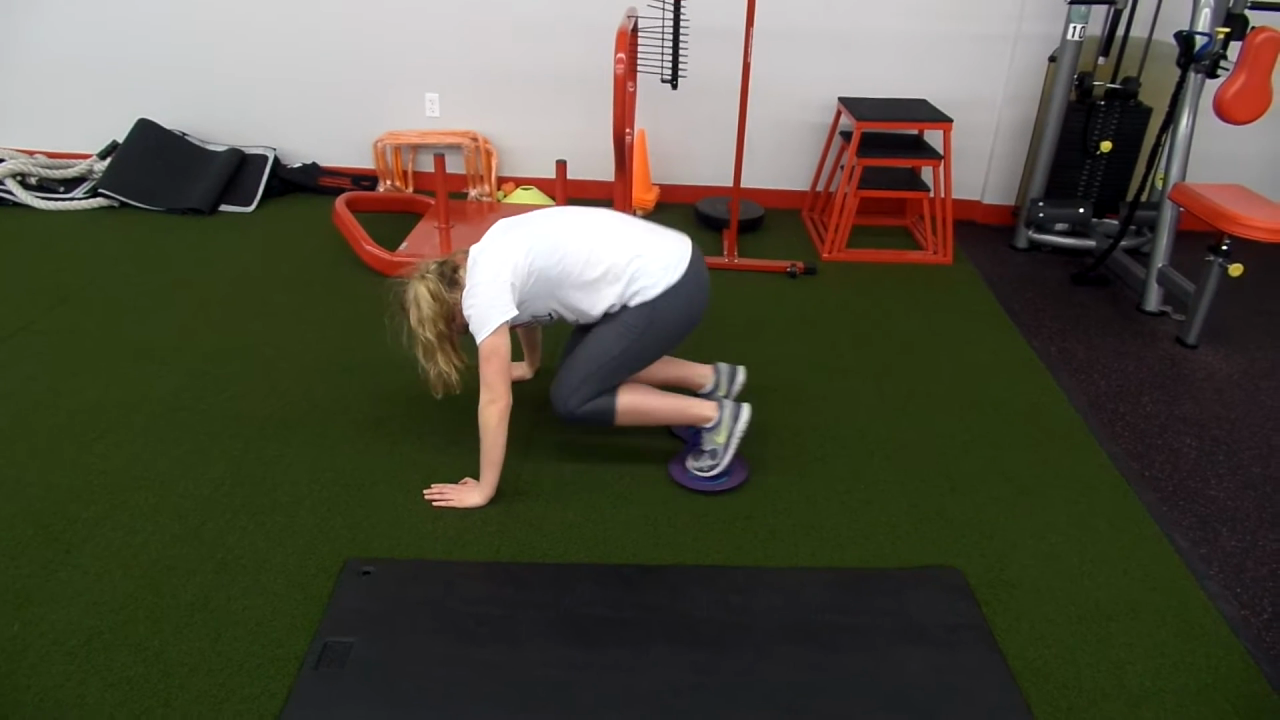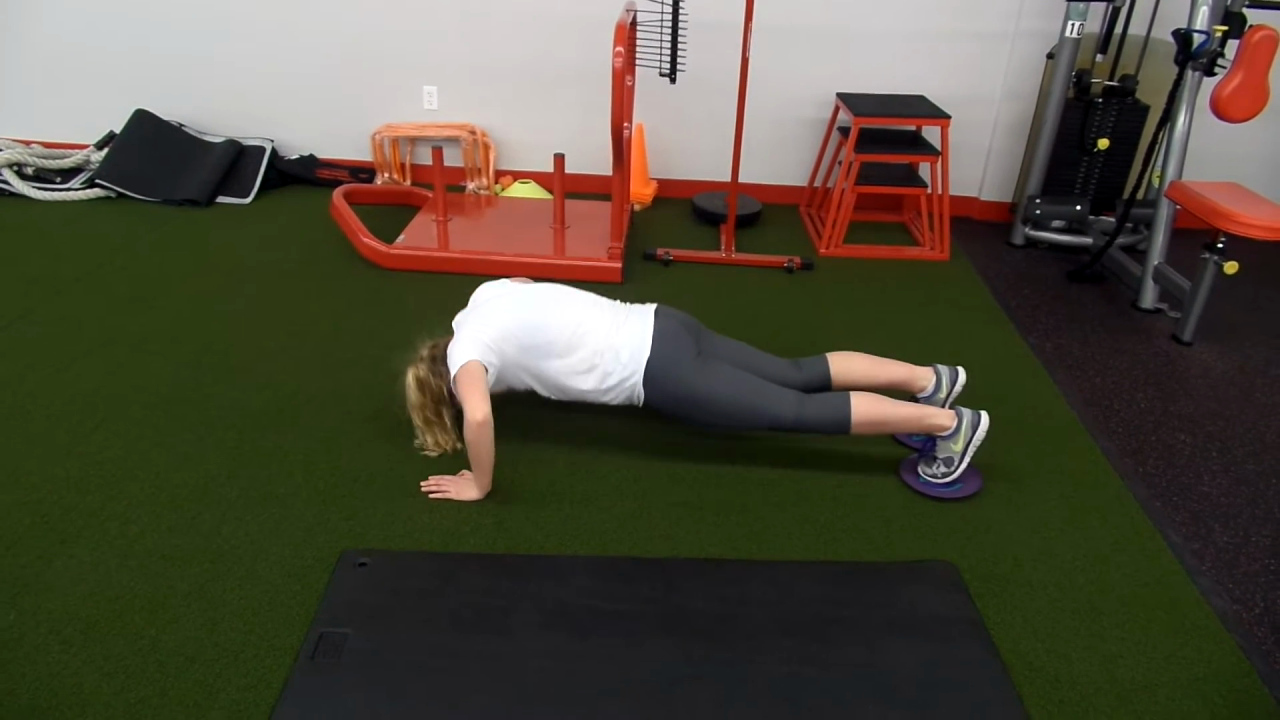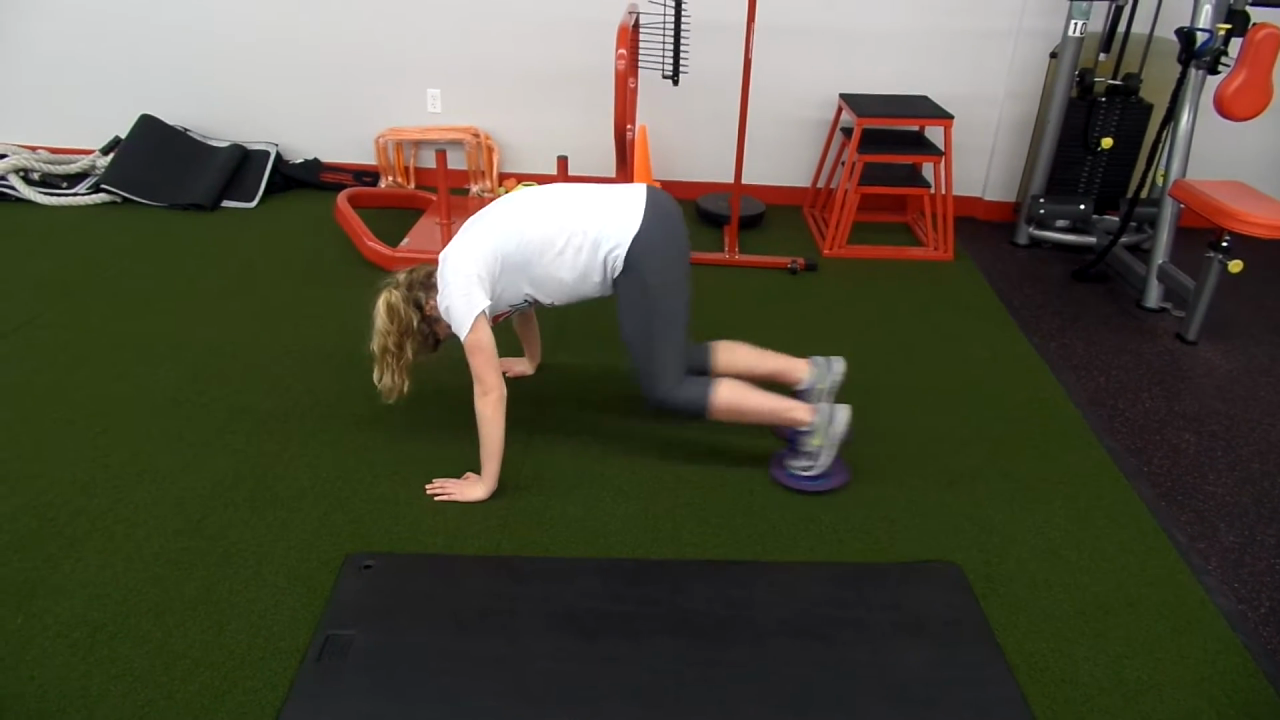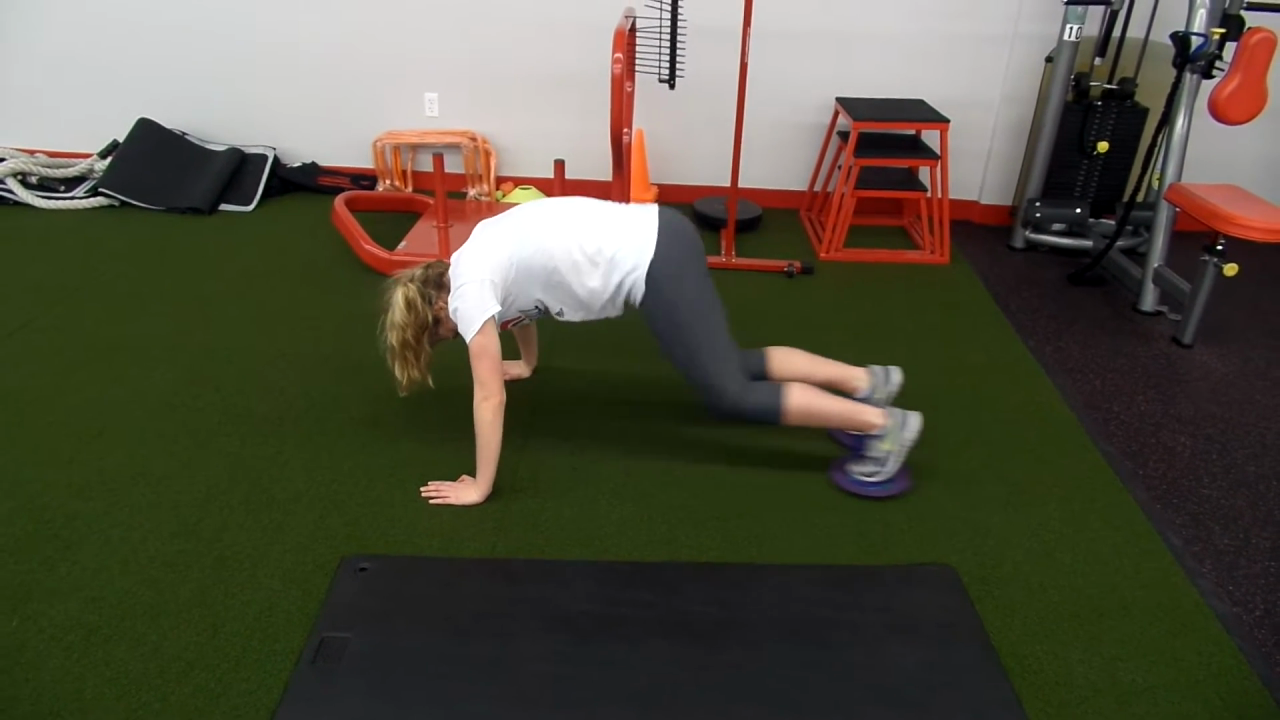
dt=1s
person 1, frame 1
left shoulder: (481, 291)
right shoulder: (487, 254)
left elbow: (496, 400)
left wrist: (484, 490)
right wrist: (530, 364)
left hip: (667, 289)
right hip: (671, 263)
left knee: (571, 400)
right knee: (590, 367)
left ankle: (712, 414)
right ankle: (708, 378)
person 1, frame 2
left shoulder: (464, 350)
right shoulder: (484, 298)
left elbow: (478, 418)
left wrist: (478, 485)
left hip: (658, 371)
right hip: (660, 326)
left knee: (791, 409)
right knee: (795, 375)
left ankle: (947, 424)
right ankle: (931, 379)
person 1, frame 3
left shoulder: (455, 290)
right shoulder: (464, 258)
left elbow: (489, 391)
left wrist: (486, 483)
right wrist: (532, 359)
left hip: (636, 242)
right hip: (643, 212)
left knee: (666, 389)
right knee: (680, 362)
left ankle: (811, 417)
right ankle: (809, 373)
person 1, frame 4
left shoulder: (466, 291)
right shoulder: (479, 257)
left elbow: (489, 397)
left wrist: (479, 487)
right wrist: (527, 362)
left hip: (654, 263)
right hip: (657, 231)
left knee: (726, 394)
right knee: (734, 367)
left ankle: (880, 423)
right ankle: (865, 381)
